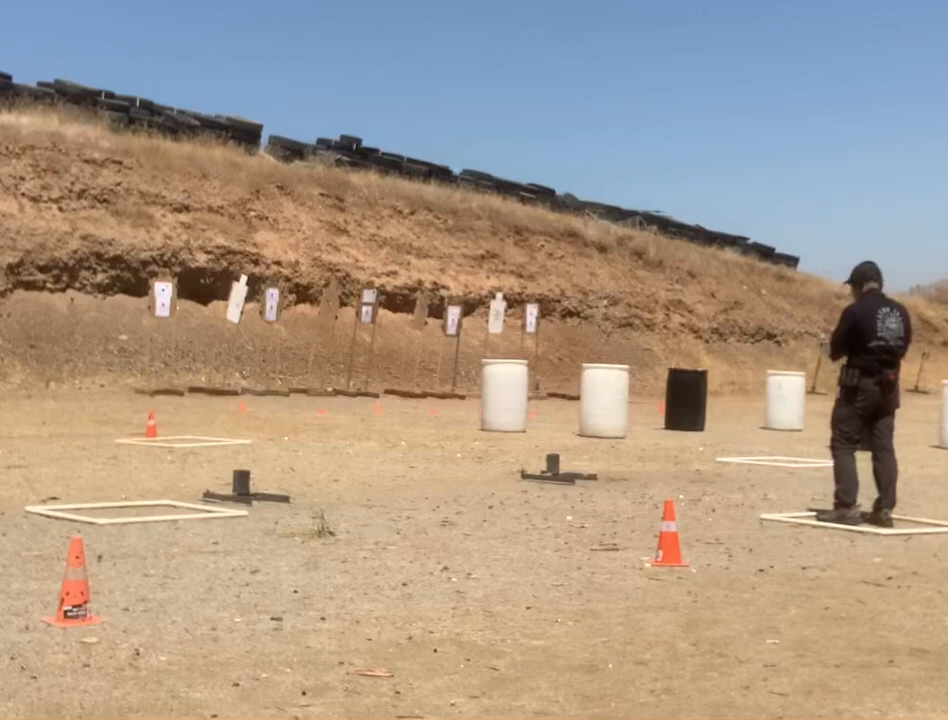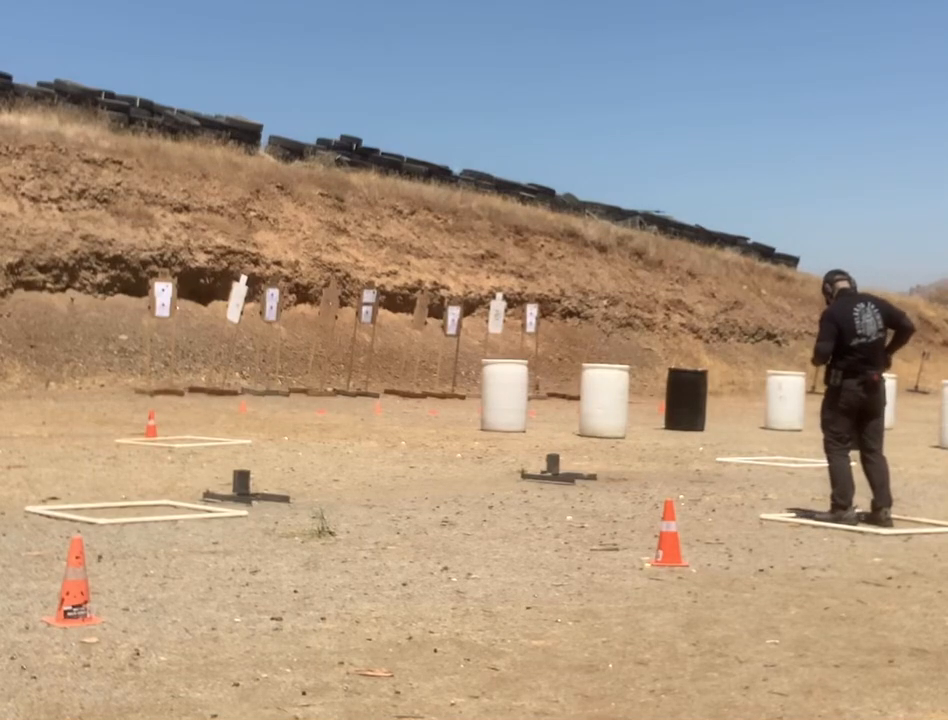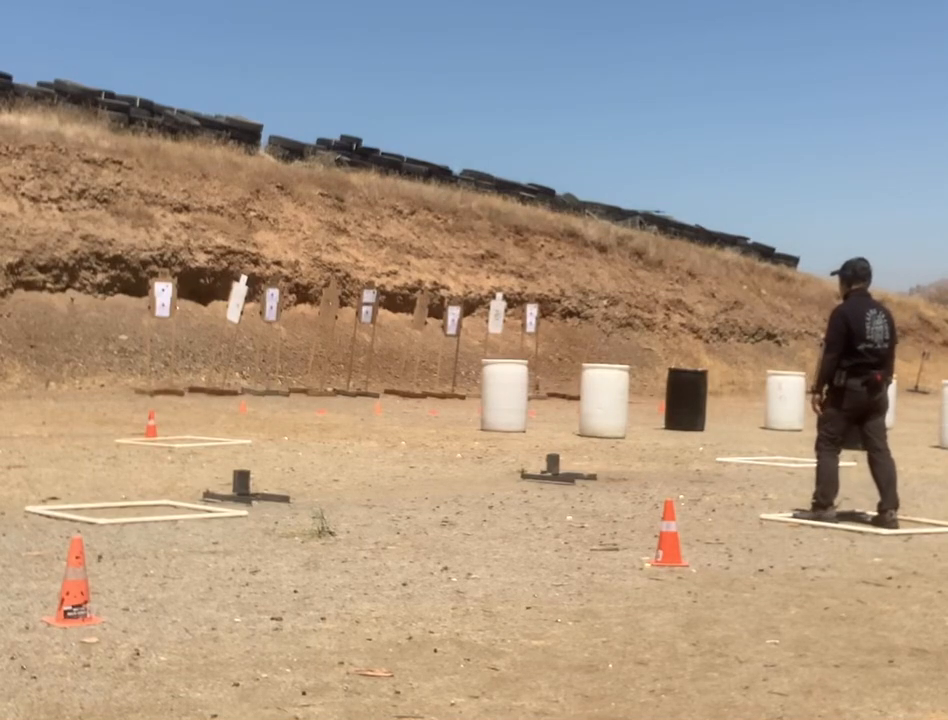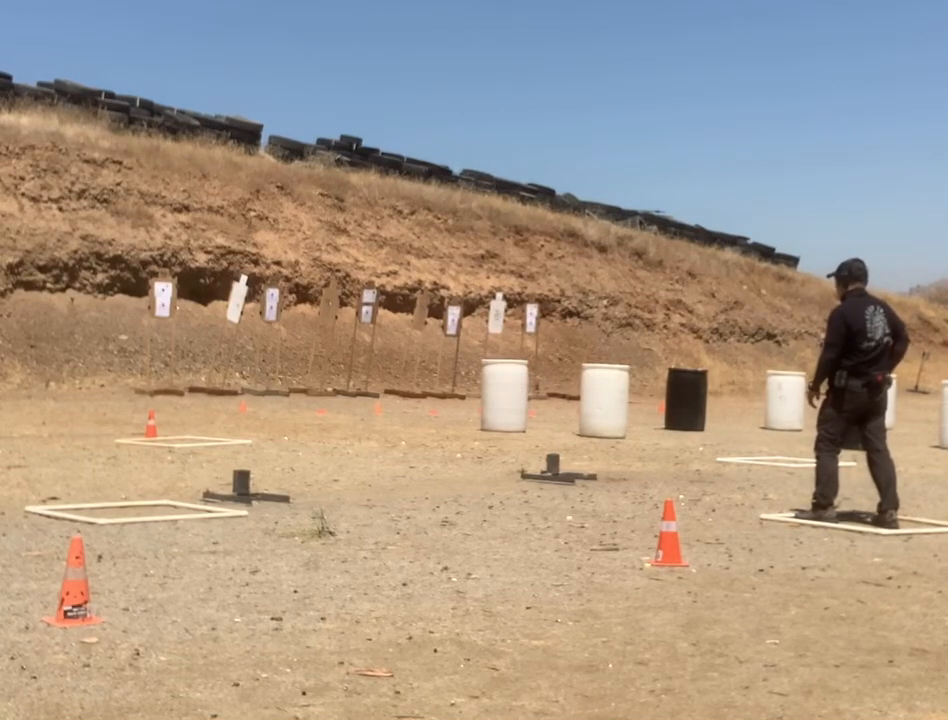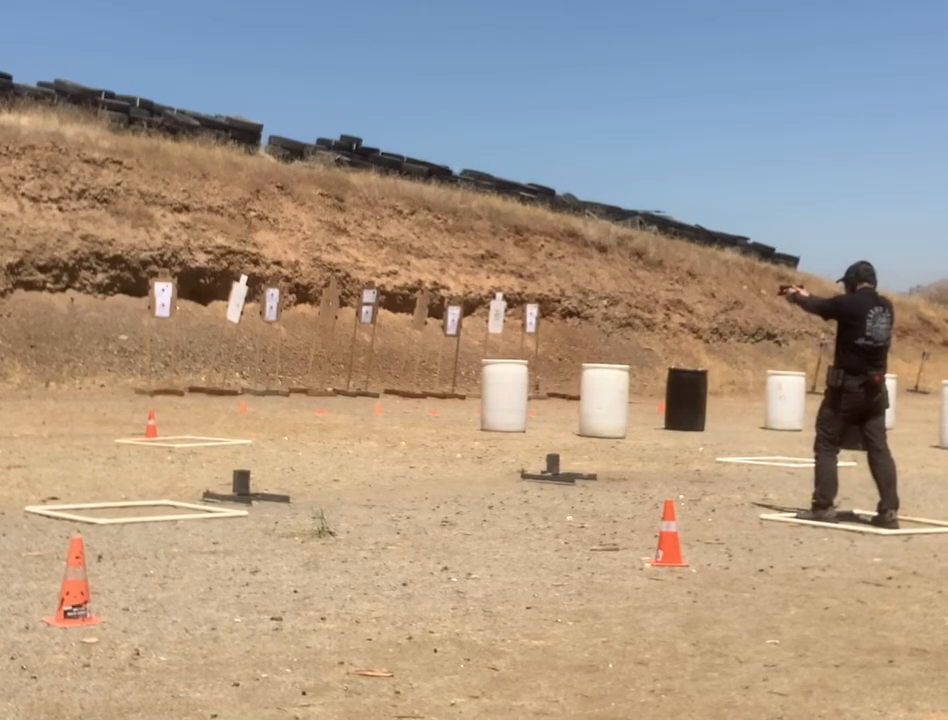
dt=1s
person 1, frame 1
left shoulder: (855, 311)
right shoulder: (900, 311)
left elbow: (837, 348)
right elbow: (902, 348)
left wrist: (846, 353)
left hip: (859, 386)
right hip: (888, 387)
left knee: (843, 447)
right knee: (884, 449)
left ankle: (847, 508)
right ankle: (884, 510)
person 1, frame 2
left shoulder: (833, 312)
right shoulder: (877, 304)
left elbow: (822, 352)
right elbow: (908, 326)
left wrist: (816, 360)
right wrist: (888, 352)
left hip: (844, 387)
right hip: (874, 387)
left knee: (837, 448)
right knee: (873, 449)
left ankle: (843, 509)
right ankle: (882, 509)
person 1, frame 3
left shoulder: (843, 312)
right shoulder: (884, 313)
left elbow: (831, 355)
right elbow: (889, 354)
left wrist: (818, 389)
left hip: (847, 389)
right hip: (876, 390)
left knee: (827, 447)
right knee: (879, 450)
left ankle: (823, 507)
right ankle: (888, 511)
person 1, frame 4
left shoulder: (842, 312)
right shoulder: (882, 308)
left elbow: (830, 354)
right elbow: (902, 338)
left wrist: (815, 385)
left hip: (847, 389)
right hip: (876, 390)
left knee: (827, 447)
right knee: (878, 449)
left ankle: (823, 507)
right ankle: (889, 511)
person 1, frame 5
left shoulder: (849, 304)
right shoulder: (886, 307)
left elbow: (818, 307)
left wrist: (797, 296)
right wrist: (807, 295)
left hip: (847, 387)
right hip: (875, 388)
left knee: (826, 446)
right knee: (879, 449)
left ankle: (823, 507)
right ankle: (889, 511)
